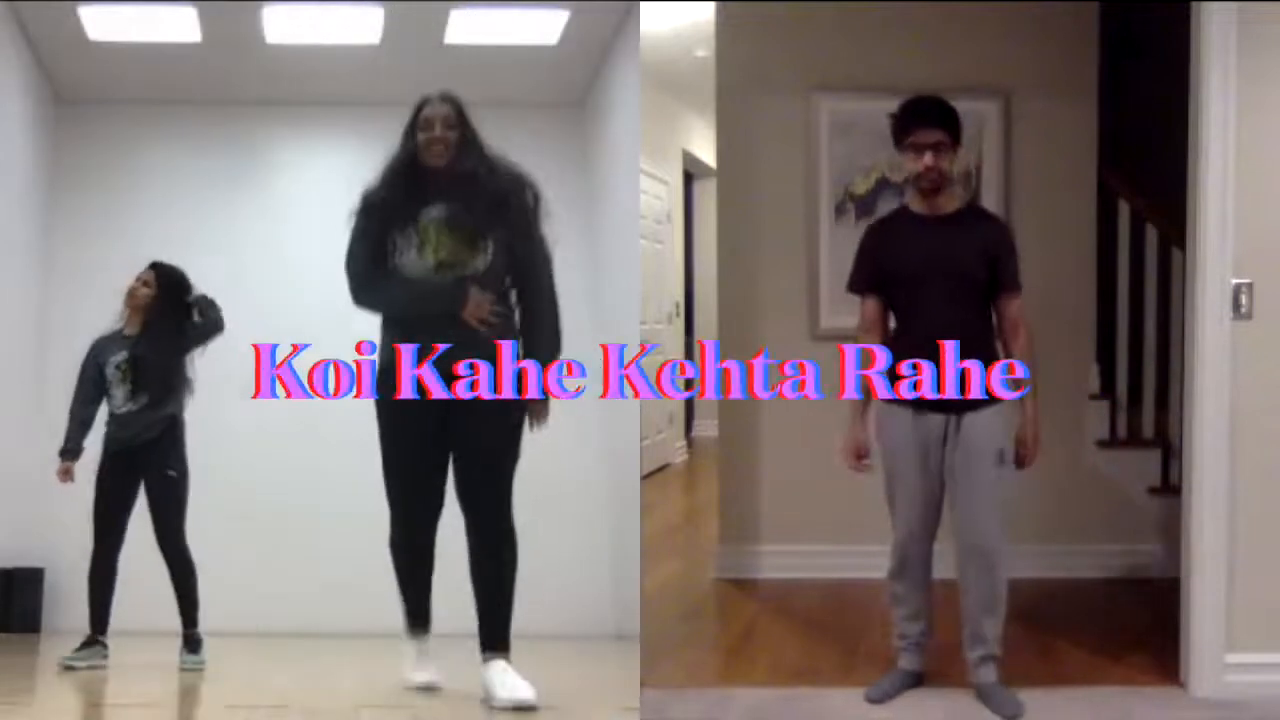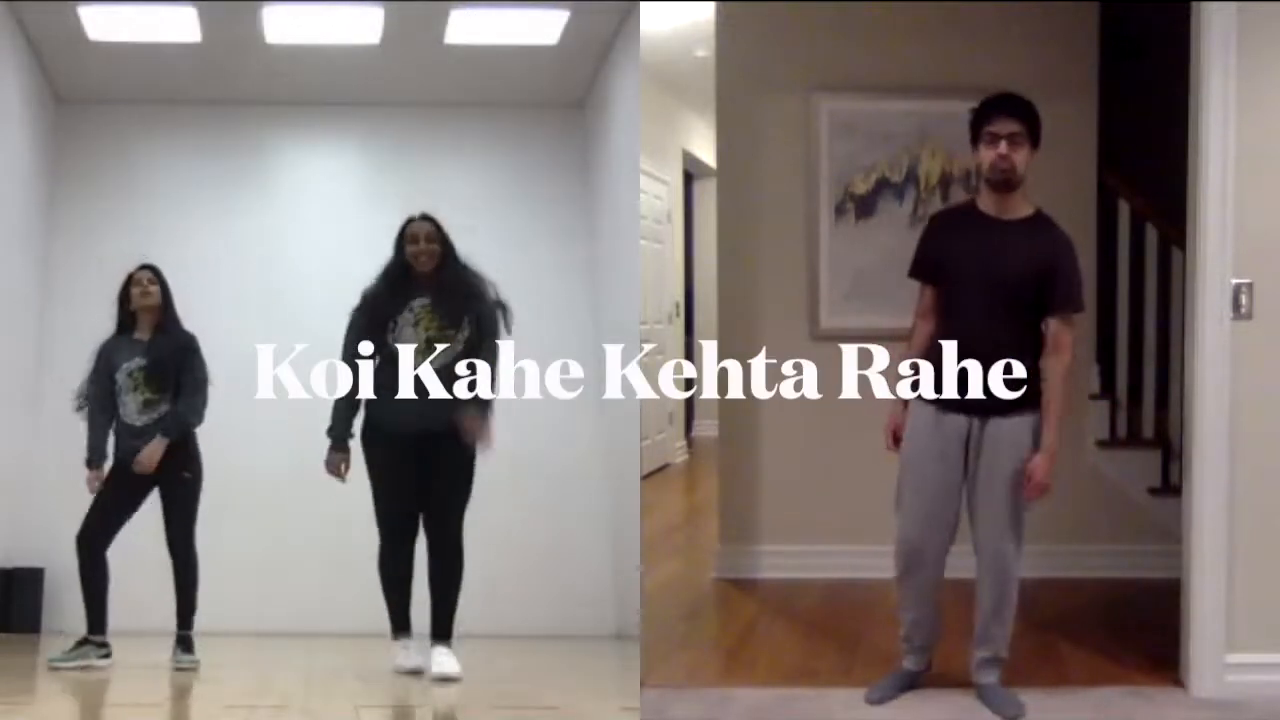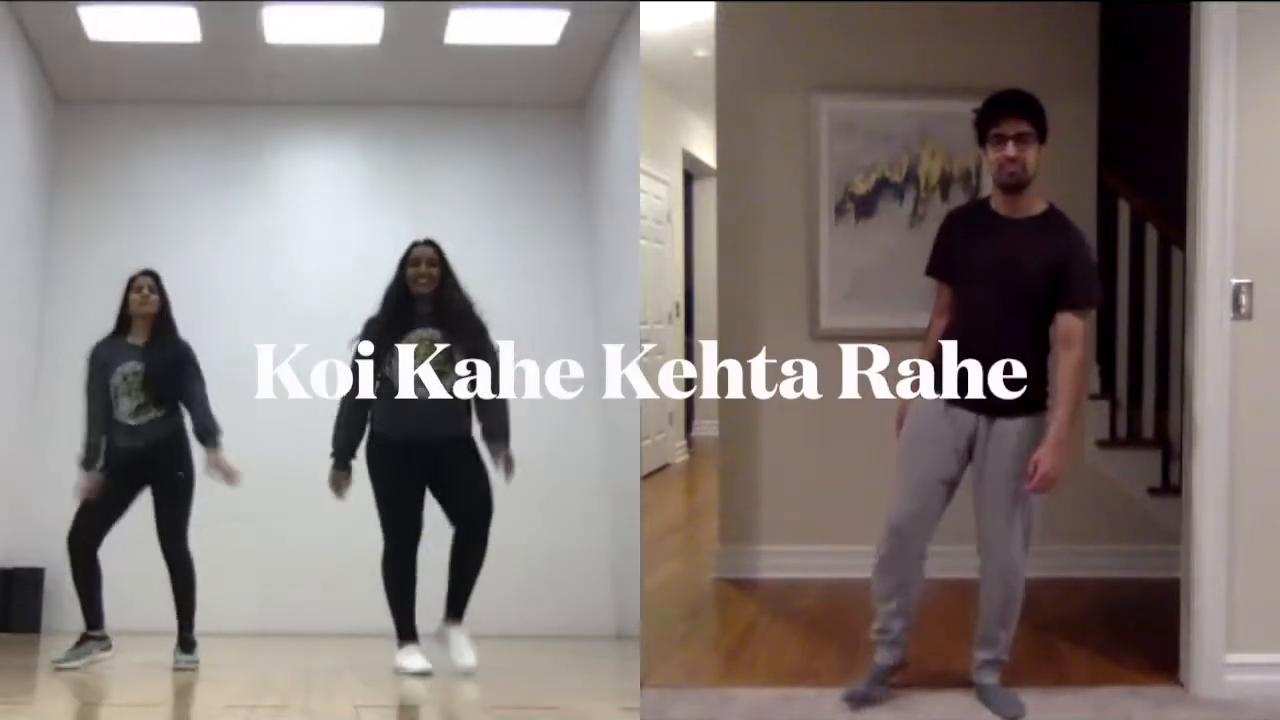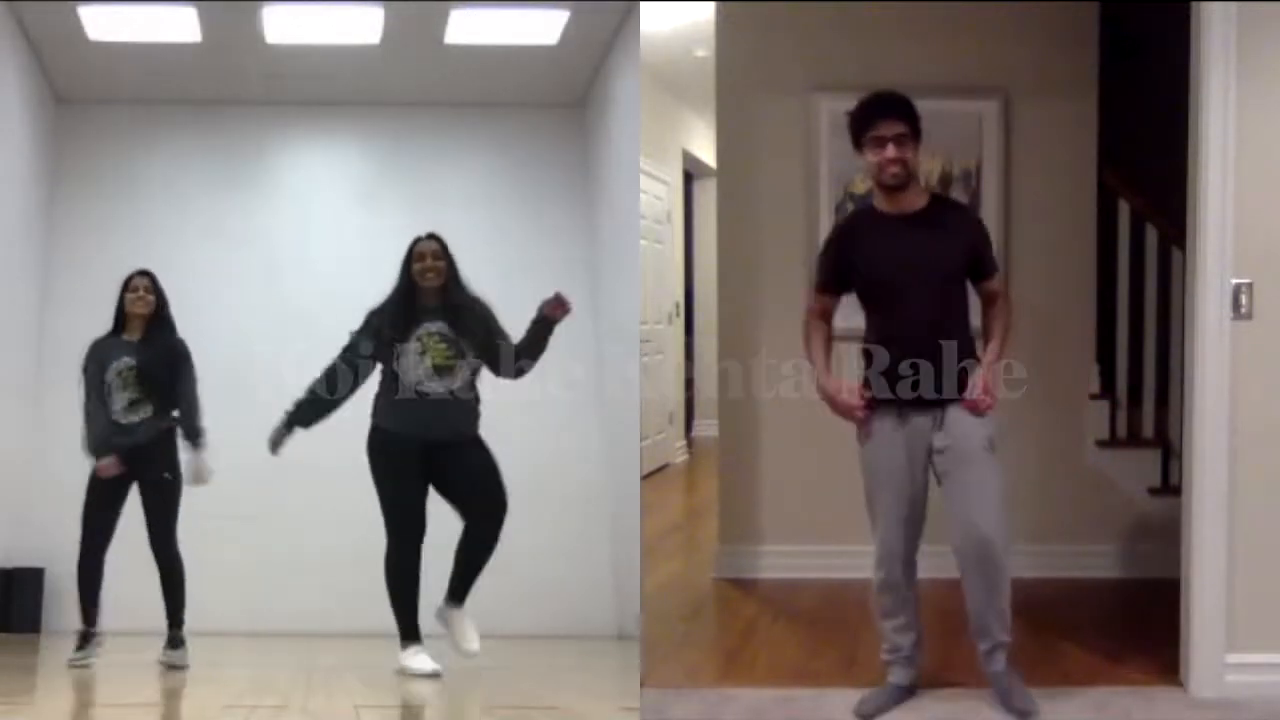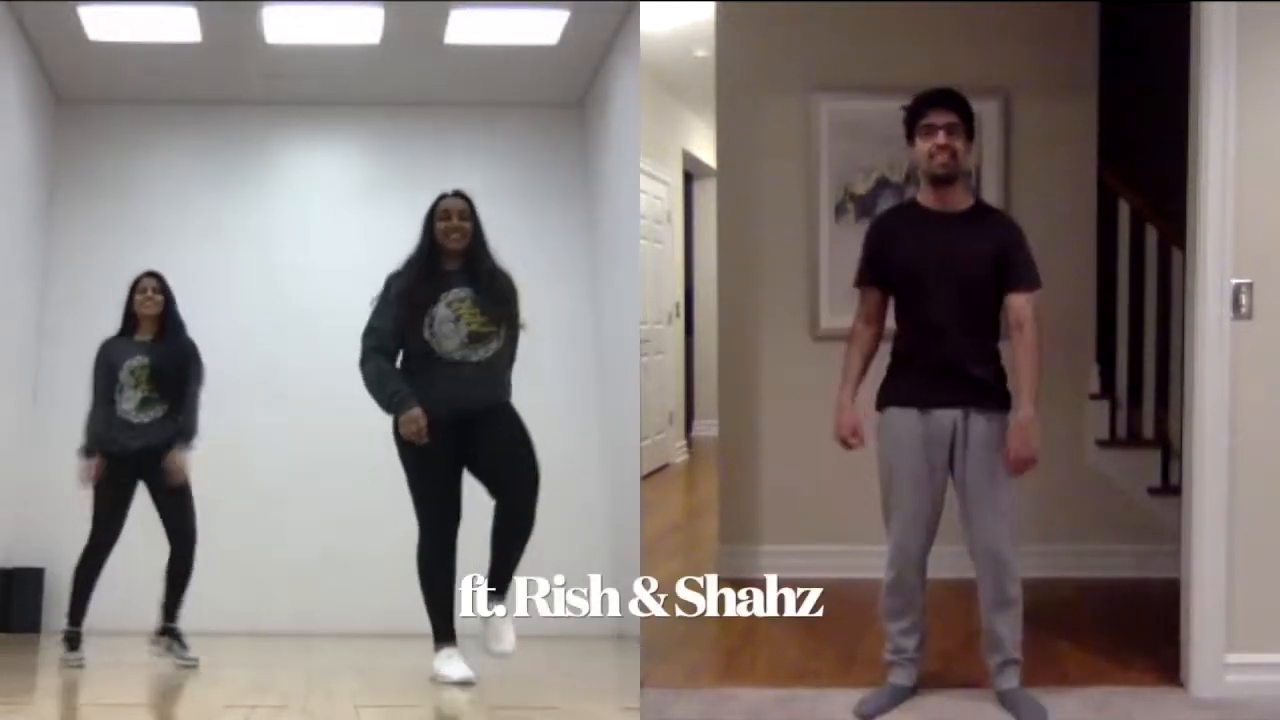
dt=1s
person 1, frame 1
left shoulder: (989, 232)
right shoulder: (882, 237)
left elbow: (1014, 326)
right elbow: (870, 333)
left wrist: (1029, 414)
right wrist: (857, 419)
left hip: (980, 409)
right hip: (906, 411)
left knee: (982, 542)
right knee: (909, 540)
left ankle: (986, 669)
right ankle: (909, 658)
person 1, frame 2
left shoulder: (1051, 244)
right shoulder: (944, 228)
left elbow: (1058, 349)
right elbow: (925, 319)
left wrist: (1048, 444)
right wrist: (901, 401)
left hip: (1009, 419)
right hip: (937, 409)
left knee: (999, 551)
right knee: (916, 544)
right ankle: (913, 660)
person 1, frame 3
left shoulder: (1064, 242)
right shoulder: (959, 225)
left elbow: (1070, 345)
left wrist: (1057, 438)
right wrist: (914, 391)
left hip: (1017, 416)
right hip: (944, 402)
left knee: (1005, 552)
right knee: (903, 527)
right ankle: (886, 652)
person 1, frame 4
left shoulder: (960, 222)
right shoulder: (849, 236)
left elbow: (996, 298)
right elbow: (817, 315)
left wrist: (989, 366)
right wrist: (826, 378)
left hip: (959, 404)
right hip: (886, 411)
left knee: (982, 535)
right knee: (893, 548)
left ankle: (997, 661)
right ankle: (900, 670)
person 1, frame 5
left shoulder: (1000, 230)
right shoulder: (889, 229)
left elbow: (1022, 324)
right elbow: (869, 320)
left wrist: (1025, 413)
right wrist: (845, 397)
left hip: (984, 408)
right hip: (908, 407)
left knee: (996, 548)
right knee: (905, 548)
person 2, frame 1
left shoulder: (503, 197)
right shoulder: (384, 206)
left elbow: (536, 284)
right elbow: (365, 285)
left wrist: (540, 373)
right wrist: (451, 298)
left knee: (488, 507)
right knee: (414, 516)
left ankle: (496, 656)
right ankle: (419, 636)
person 2, frame 2
left shoulder: (469, 294)
right shoulder: (378, 300)
left elbow: (491, 350)
right elbow: (352, 369)
left wrist: (479, 405)
right wrist: (339, 438)
left hip: (449, 433)
right hip: (390, 434)
left knee: (445, 533)
right knee: (397, 536)
left ankle: (442, 643)
right ankle: (402, 636)
person 2, frame 3
left shoulder: (466, 325)
right shoulder: (381, 327)
left elbow: (490, 386)
right elbow: (356, 393)
left wrist: (498, 439)
right wrist: (342, 457)
left hip: (452, 443)
right hip: (393, 447)
left knee: (475, 521)
right knee: (402, 540)
left ankle: (453, 623)
right ankle: (407, 644)
person 2, frame 4
left shoulder: (472, 315)
right shoulder: (386, 320)
left elbow: (511, 365)
right elbow: (343, 372)
left wrist: (544, 325)
right wrist: (295, 420)
left hip: (457, 441)
right hip: (395, 442)
left knee: (490, 510)
right knee: (406, 536)
left ankle: (455, 604)
right ankle: (410, 644)
person 2, frame 5
left shoulder: (497, 285)
right shoulder: (406, 286)
right elbow: (374, 356)
right wrist: (402, 405)
left hip: (490, 415)
right hip: (428, 422)
left knee: (521, 494)
right knee: (439, 525)
left ankle: (496, 599)
right ankle: (445, 647)
person 3, frame 1
left shoulder: (171, 338)
right shoulder: (103, 346)
left elbow: (213, 322)
right elbow: (84, 402)
left wrist: (188, 298)
right wrist: (70, 452)
left hip: (163, 448)
right hip: (118, 453)
left knee: (173, 544)
right knee: (104, 546)
left ankle: (191, 638)
right ankle: (96, 640)
person 3, frame 2
left shoulder: (182, 344)
right shoulder: (112, 349)
left elbow: (194, 402)
right elbow: (99, 407)
left wrist: (162, 441)
right wrist: (95, 462)
left hip: (177, 456)
right hip: (128, 461)
left knee: (181, 546)
right knee: (90, 540)
left ankle: (184, 640)
right ankle: (97, 641)
person 3, frame 3
left shoulder: (177, 351)
right shoulder: (104, 352)
left elbow: (195, 400)
right elbow: (97, 412)
left wrist: (213, 449)
right wrist: (89, 467)
left hip: (169, 457)
right hip: (120, 461)
left knee: (174, 546)
right knee: (80, 539)
left ankle: (186, 641)
right ankle: (95, 635)
person 3, frame 4
left shoulder: (170, 348)
right shoulder: (101, 350)
left elbow: (186, 398)
right elbow: (94, 406)
left wrist: (197, 449)
right wrist: (100, 452)
left hip: (157, 455)
right hip: (112, 459)
left knee: (164, 544)
right knee: (93, 543)
left ankle: (175, 638)
right ankle: (88, 634)
person 3, frame 5
left shoulder: (181, 348)
right shoulder: (110, 349)
left elbow: (189, 400)
right elbow: (101, 404)
left wrist: (182, 446)
right wrist: (91, 453)
left hip: (163, 456)
right hip: (115, 458)
left knee: (184, 540)
right knee: (101, 541)
left ankle: (168, 629)
right ankle: (73, 632)
